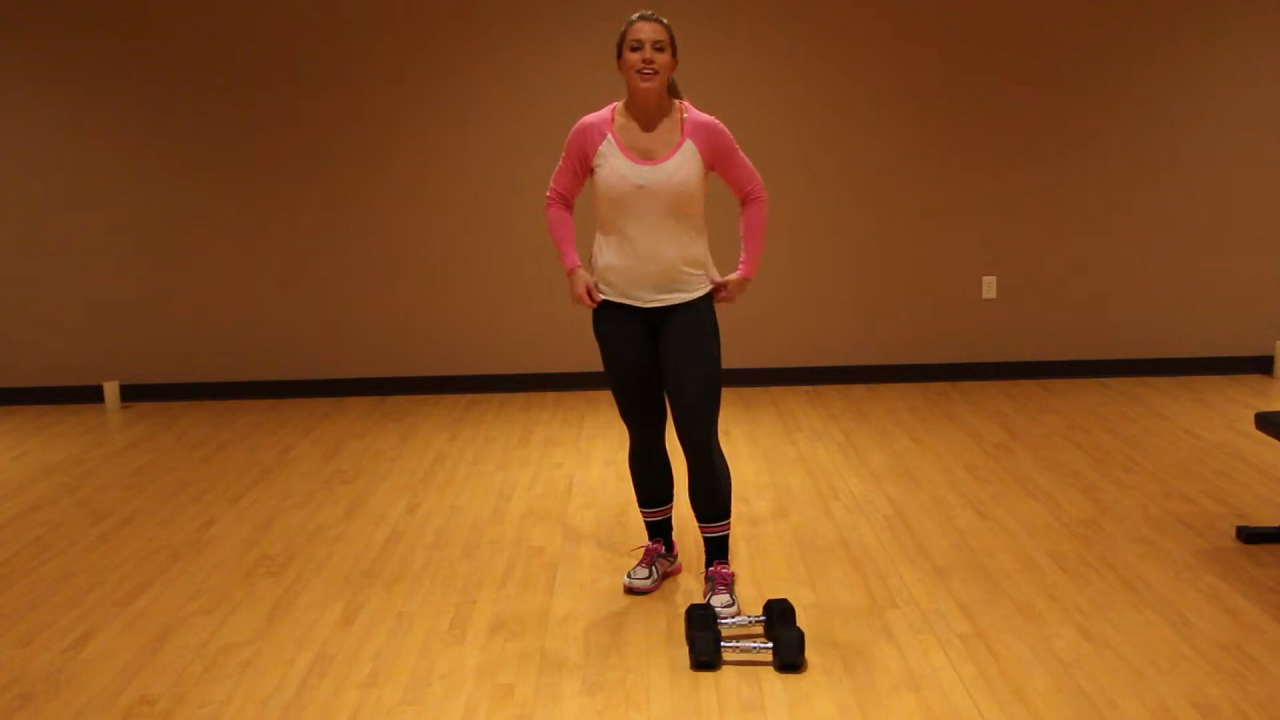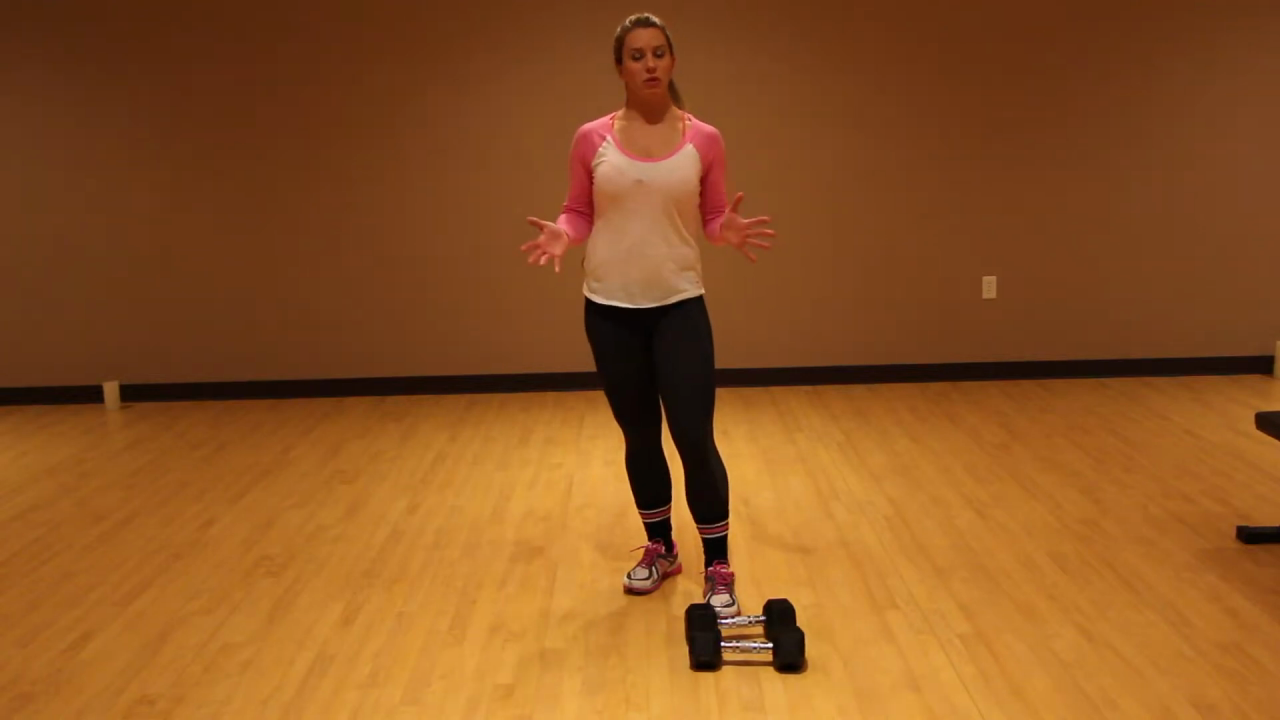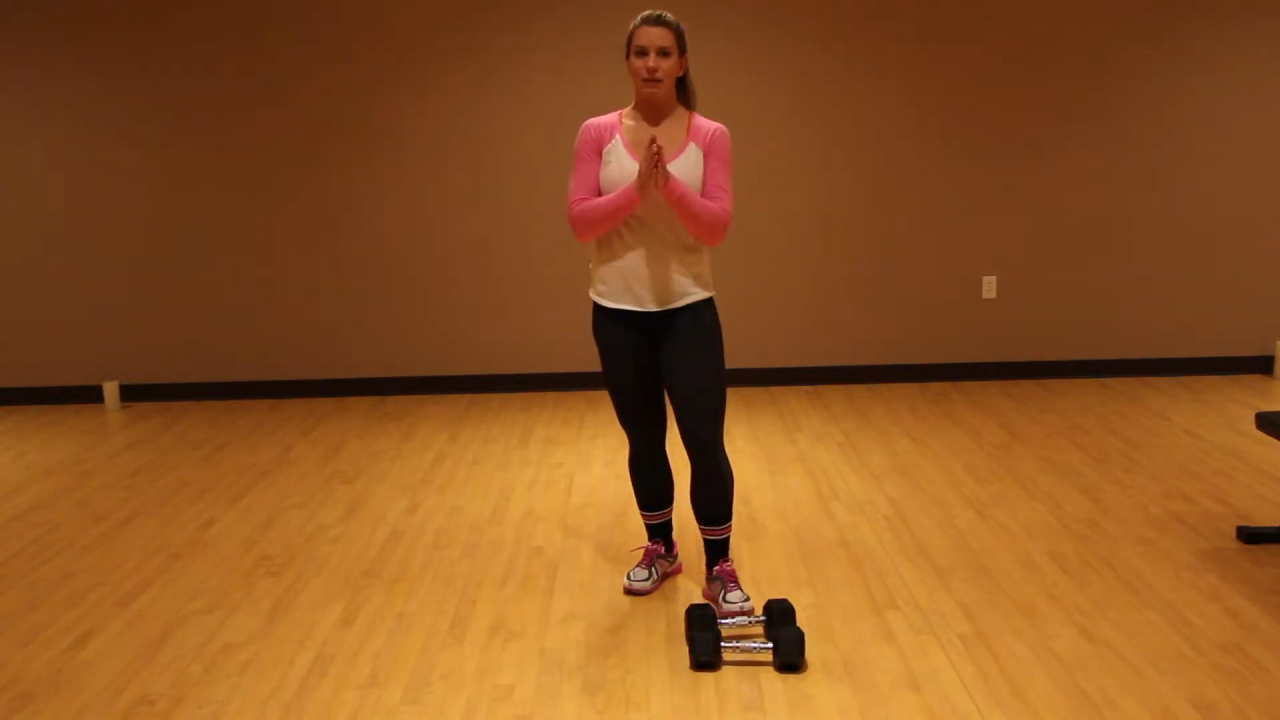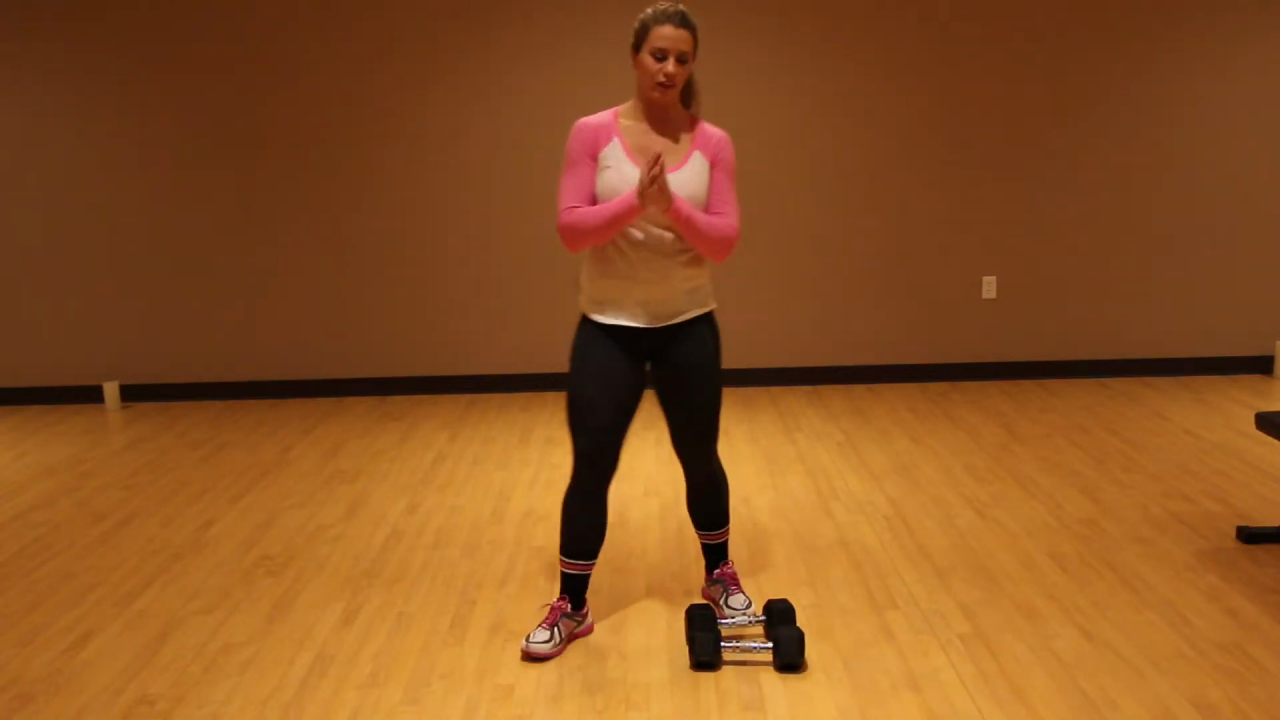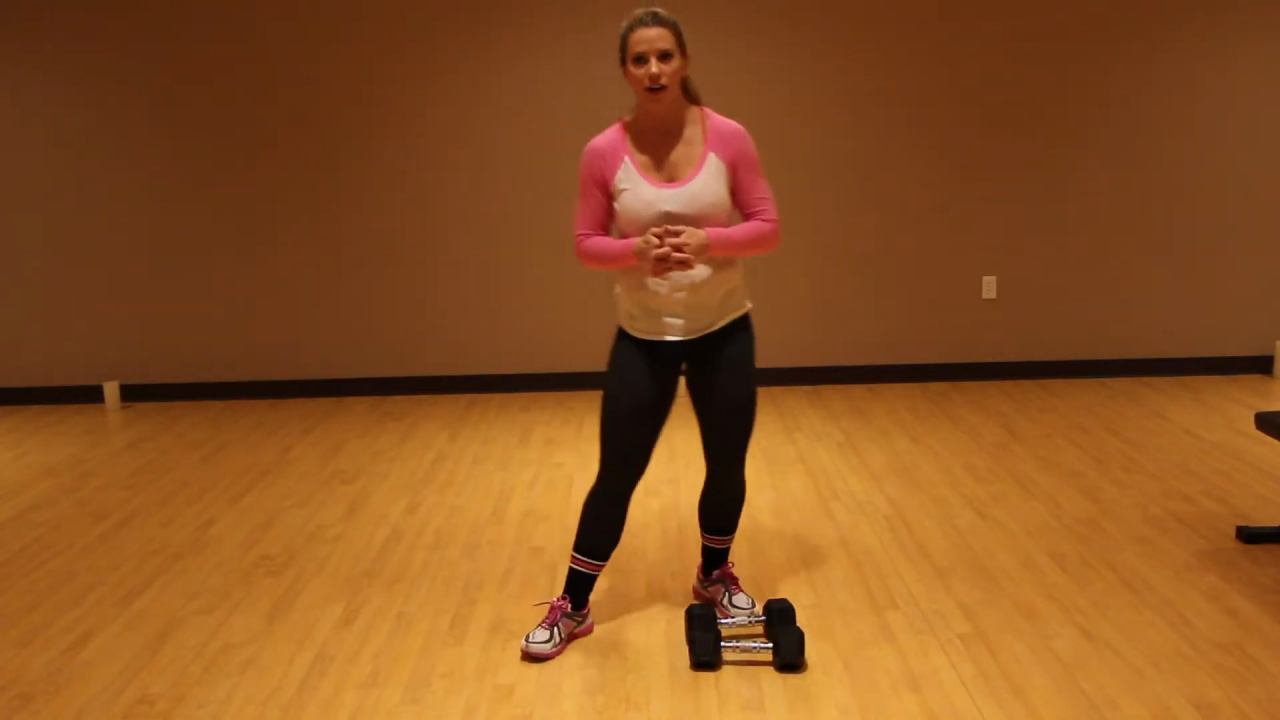
dt=1s
person 1, frame 1
left shoulder: (705, 131)
right shoulder: (591, 132)
left elbow: (752, 196)
right elbow: (558, 200)
left wrist: (745, 268)
right wrist: (573, 265)
left hip: (688, 305)
right hip: (618, 307)
left knee: (699, 437)
right knee: (644, 435)
left ankle: (718, 568)
right ankle: (659, 549)
person 1, frame 2
left shoulder: (704, 139)
right shoulder: (592, 138)
left elbow: (710, 221)
right elbow: (579, 214)
left wrist: (729, 232)
right wrist: (561, 234)
left hip: (679, 307)
right hip: (610, 309)
left knee: (695, 438)
right knee: (640, 437)
left ankle: (717, 568)
right ankle: (660, 549)
person 1, frame 3
left shoulder: (710, 136)
right shoulder: (596, 133)
left elbow: (716, 226)
right elbow: (580, 222)
left wrist: (668, 183)
right wrist: (636, 187)
left hip: (688, 308)
right hip: (619, 311)
left knee: (705, 442)
right knee: (644, 439)
left ankle: (720, 568)
right ankle: (660, 549)
person 1, frame 4
left shoulder: (714, 143)
right shoulder: (592, 132)
left elbow: (725, 241)
right elbow: (568, 228)
left wrist: (673, 206)
right wrist: (633, 201)
left hip: (688, 324)
right hip: (608, 325)
left knee: (701, 458)
right knee: (592, 467)
left ankle: (718, 575)
right ankle: (571, 607)
person 1, frame 5
left shoulder: (729, 138)
right shoulder: (603, 152)
left elbow: (768, 228)
right elbow: (586, 244)
left wrist: (706, 241)
right wrist: (636, 250)
left hip: (723, 331)
right hip: (642, 336)
left knee: (727, 466)
right knee: (617, 473)
left ankle: (714, 575)
right ankle: (572, 607)
